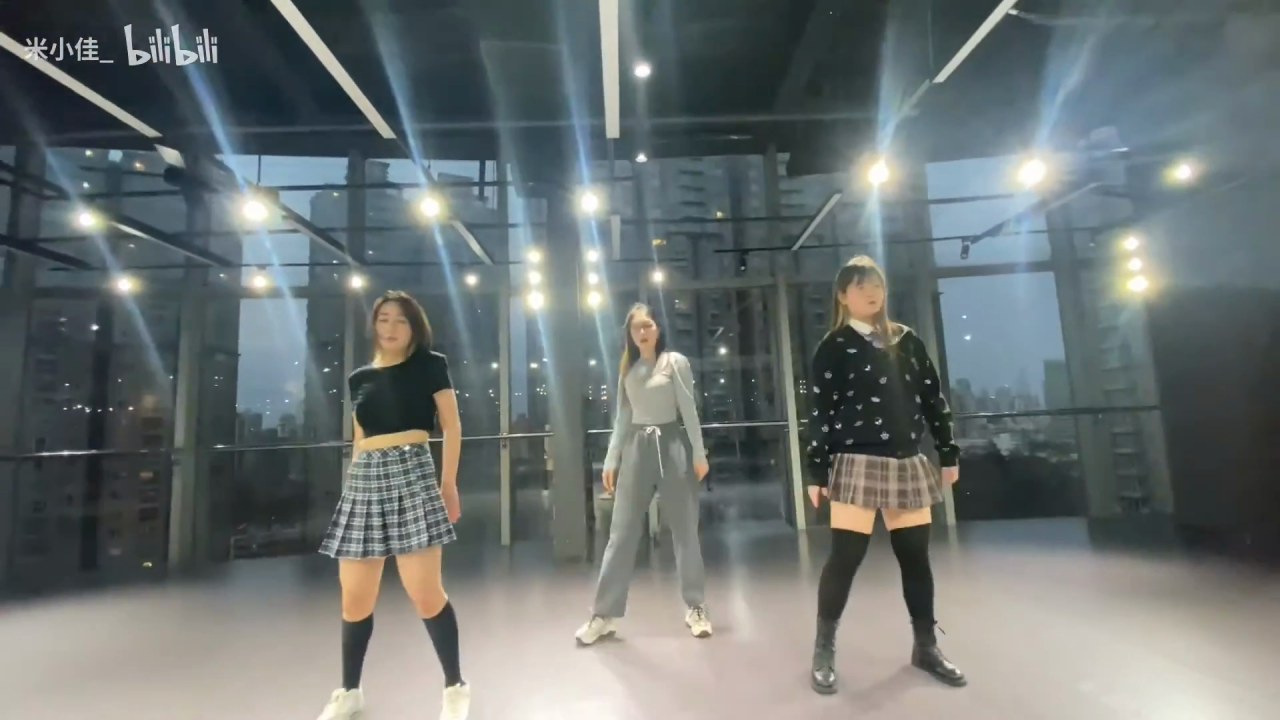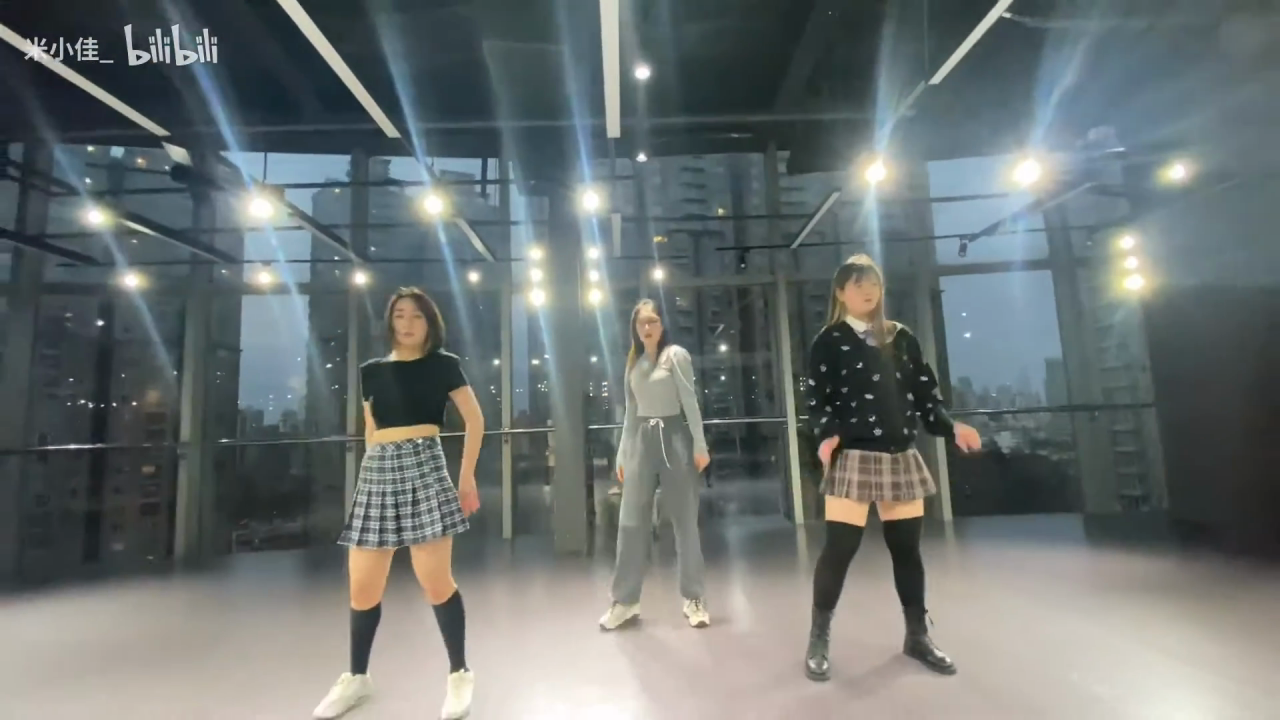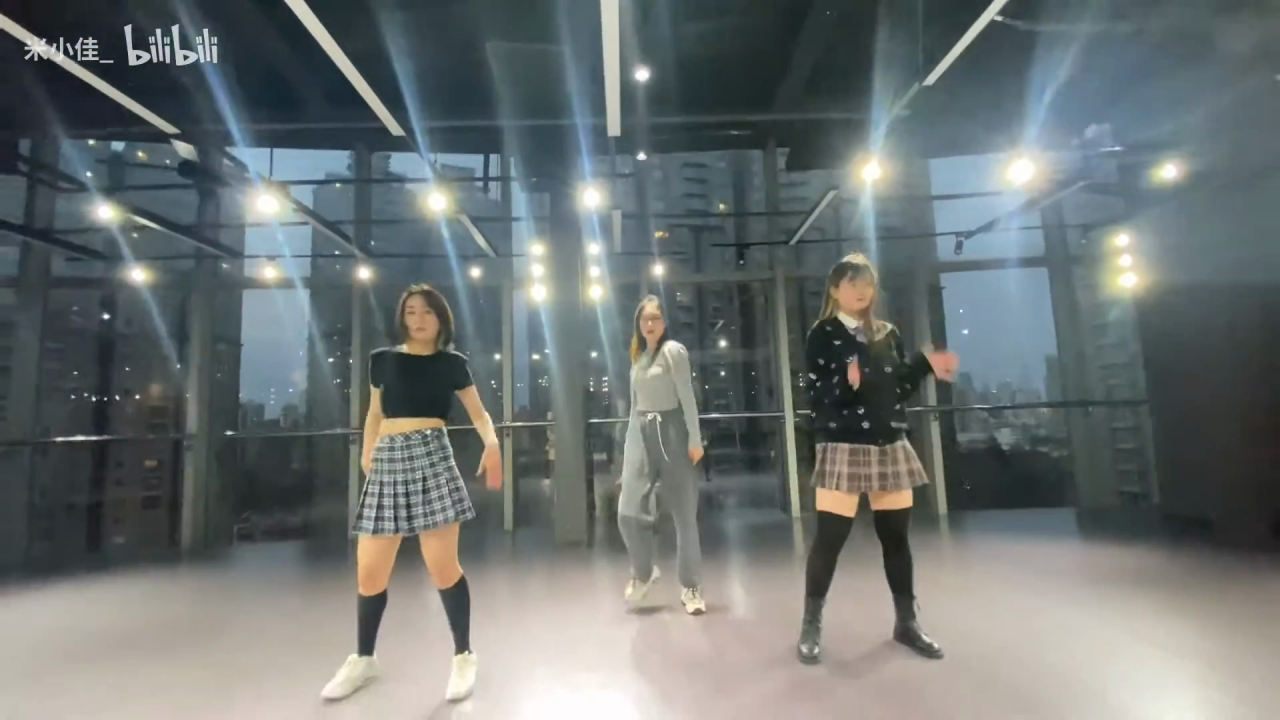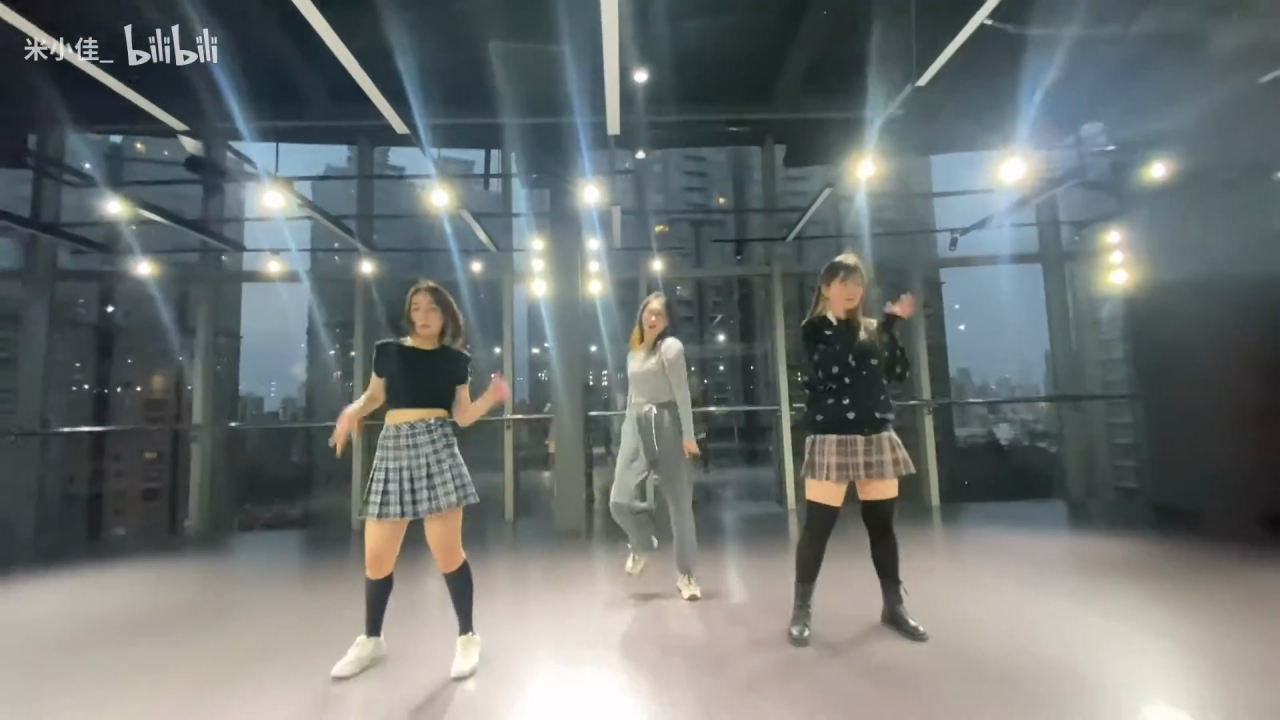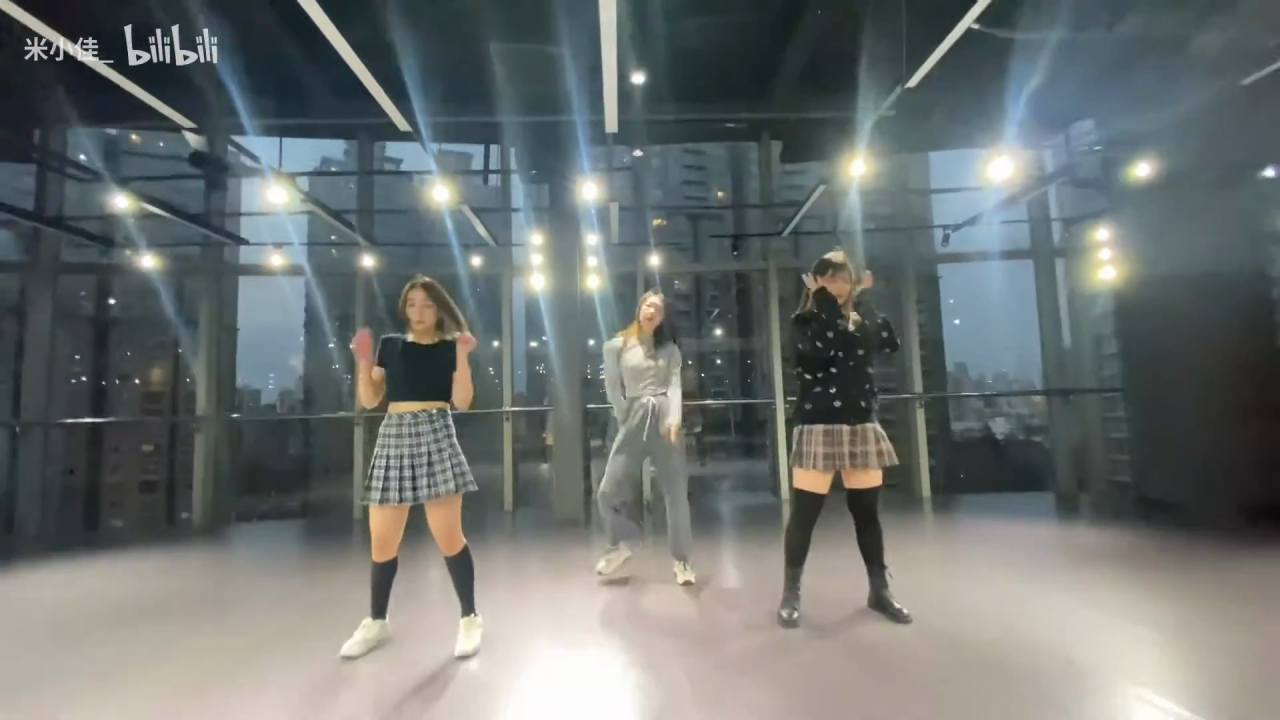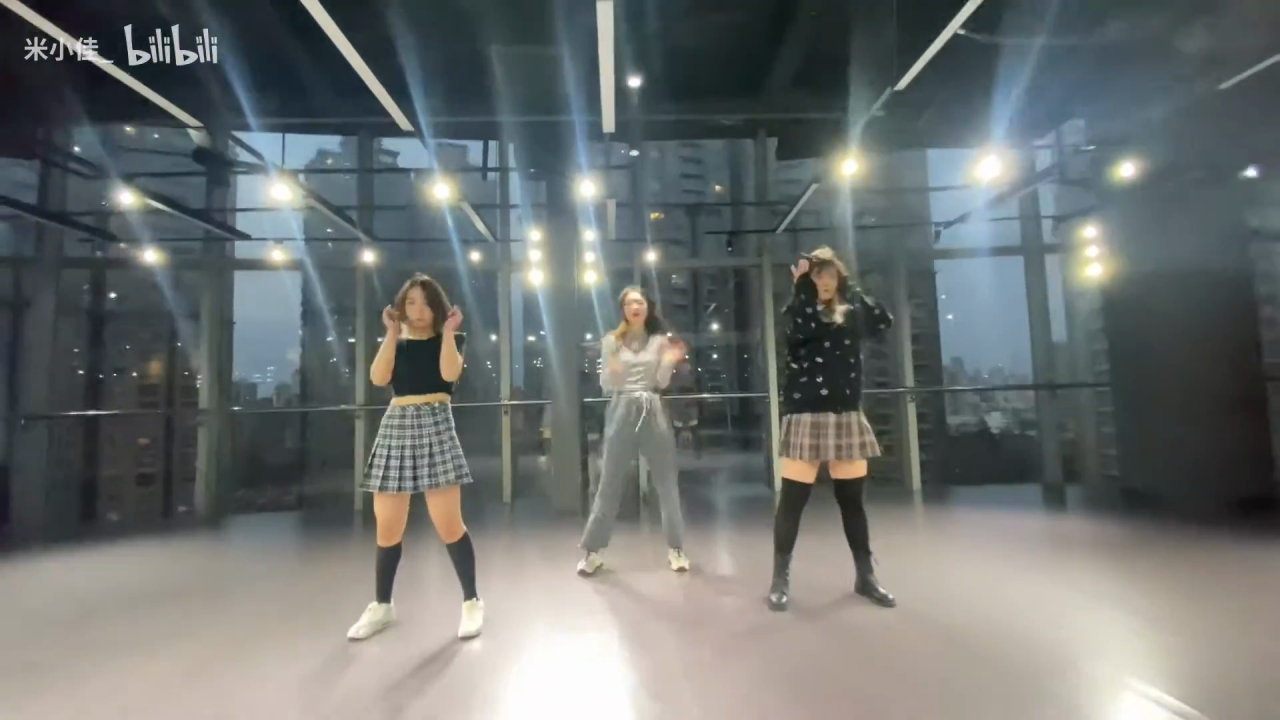
dt=0.1s
person 1, frame 1
left shoulder: (430, 365)
right shoulder: (360, 379)
left elbow: (452, 427)
left wrist: (447, 483)
right wrist: (362, 479)
left hip: (412, 476)
right hip: (363, 481)
left knee: (425, 595)
right knee: (355, 599)
person 1, frame 2
left shoulder: (443, 365)
right shoulder: (371, 371)
left elbow: (474, 420)
left wrist: (467, 474)
right wrist: (374, 471)
left hip: (423, 467)
right hip: (377, 471)
left knee: (436, 582)
right knee: (362, 588)
person 1, frame 3
left shoulder: (453, 363)
right shoulder: (383, 360)
left elbow: (477, 412)
left wrist: (490, 443)
right wrist: (367, 457)
left hip: (432, 459)
right hip: (388, 463)
left knee: (443, 568)
right knee: (370, 573)
person 1, frame 4
left shoulder: (455, 359)
right shoulder: (387, 351)
left elbow: (463, 415)
right elbow: (374, 397)
left wrist: (490, 398)
right wrist: (352, 412)
left hip: (436, 447)
right hip: (392, 450)
left knee: (447, 552)
right knee: (376, 557)
left ankle: (467, 637)
right ankle: (371, 640)
person 1, frame 5
left shoulder: (451, 347)
right shoulder: (390, 345)
left elbow: (462, 401)
right elbow: (369, 398)
left wrist: (464, 357)
right wrist: (363, 361)
left hip: (435, 436)
right hip: (393, 439)
left knee: (448, 536)
right knee: (382, 541)
left ankle: (469, 619)
right ankle: (376, 622)
person 1, frame 6
left shoulder: (448, 341)
right shoulder: (396, 344)
left elbow: (450, 375)
right elbow: (379, 378)
left wrist: (449, 332)
right wrist: (391, 334)
left hip: (436, 428)
right hip: (394, 430)
left knee: (448, 524)
right knee: (387, 527)
left ankle: (471, 602)
right ankle: (381, 606)
person 2, frame 1
left shoulder: (906, 340)
right shoulder: (834, 347)
left elbow: (932, 396)
right elbow: (823, 410)
left wrist: (947, 452)
right wrist: (819, 472)
left hip: (909, 461)
right hip: (858, 462)
left knee: (916, 557)
right knee: (845, 557)
left ankle: (926, 647)
person 2, frame 2
left shoulder: (901, 337)
right shoulder: (829, 342)
left elbow: (924, 392)
right elbow: (817, 401)
left wrist: (949, 426)
right wrist: (827, 435)
left hip: (900, 455)
right hip: (852, 457)
left knee: (907, 549)
right knee: (838, 548)
left ankle: (917, 636)
right ankle: (819, 640)
person 2, frame 3
left shoulder: (887, 334)
right shoulder: (823, 335)
left elbow: (903, 386)
right elbow: (818, 394)
left wrist: (926, 367)
right wrist: (847, 383)
left hip: (891, 446)
right hip: (842, 448)
left knee: (896, 537)
right knee: (829, 538)
left ankle: (906, 623)
right ankle: (811, 627)
person 2, frame 4
left shoulder: (872, 330)
right shoulder: (814, 329)
left elbow: (893, 372)
right elbow: (822, 375)
left wrist: (892, 323)
right wrist: (842, 326)
left hip: (877, 437)
right hip: (831, 439)
left knee: (882, 525)
right knee: (817, 527)
left ankle: (893, 607)
right ankle: (801, 610)
person 2, frame 5
left shoulder: (860, 323)
right shoulder: (805, 321)
left elbow: (890, 342)
right elbow: (818, 348)
left wrist: (863, 302)
right wrist: (822, 299)
left hip: (862, 427)
right hip: (818, 428)
left knee: (867, 513)
right knee: (804, 513)
left ankle: (879, 591)
right ankle: (791, 594)
person 2, frame 6
left shoulder: (848, 315)
right shoulder: (795, 312)
left elbow: (882, 322)
right elbow: (803, 327)
left wrist: (849, 289)
right wrist: (804, 284)
left hip: (848, 418)
right hip: (805, 419)
left knee: (852, 501)
right knee: (792, 501)
left ankle: (865, 577)
right ankle: (780, 579)
person 3, frame 1
left shoulder: (675, 361)
right shoulder: (628, 370)
left elbow: (689, 410)
right elbow: (623, 419)
left wrist: (699, 453)
right wrist: (611, 461)
left hip: (670, 445)
right hip: (636, 449)
left knee: (685, 530)
right knee: (623, 533)
person 3, frame 2
left shoulder: (677, 355)
right shoulder: (633, 365)
left elbow: (690, 403)
left wrist: (700, 446)
right wrist: (622, 454)
left hip: (673, 437)
right hip: (641, 441)
left knee: (685, 523)
right knee: (631, 523)
left ankle: (693, 599)
person 3, frame 3
left shoulder: (674, 350)
right shoulder: (636, 360)
left elbow: (687, 396)
left wrist: (695, 439)
right wrist: (629, 443)
left hip: (671, 431)
right hip: (639, 433)
left knee: (684, 513)
right knee: (629, 512)
left ankle: (690, 587)
right ankle: (644, 571)
person 3, frame 4
left shoulder: (671, 347)
right shoulder: (633, 352)
left elbow: (681, 392)
left wrist: (688, 434)
right wrist: (632, 424)
left hip: (666, 423)
right hip: (635, 424)
left knee: (680, 502)
right knee: (620, 500)
left ankle: (685, 574)
right ankle: (643, 545)
person 3, frame 5
left shoulder: (668, 347)
right shoulder: (619, 345)
left elbow: (675, 387)
right elbow: (612, 386)
left wrist: (674, 417)
right wrist: (621, 412)
left hip: (662, 415)
right hip: (632, 417)
left knee: (675, 491)
right knee: (609, 490)
left ankle: (682, 560)
right ankle: (618, 545)
person 3, frame 6
left shoulder: (659, 340)
right shoulder: (612, 342)
left elbow: (661, 381)
right elbow: (606, 385)
left wrist: (668, 362)
right wrist: (611, 371)
left hip: (652, 409)
right hip: (622, 410)
left knee: (666, 482)
right knee: (609, 483)
left ankle: (675, 547)
right ankle: (593, 550)
